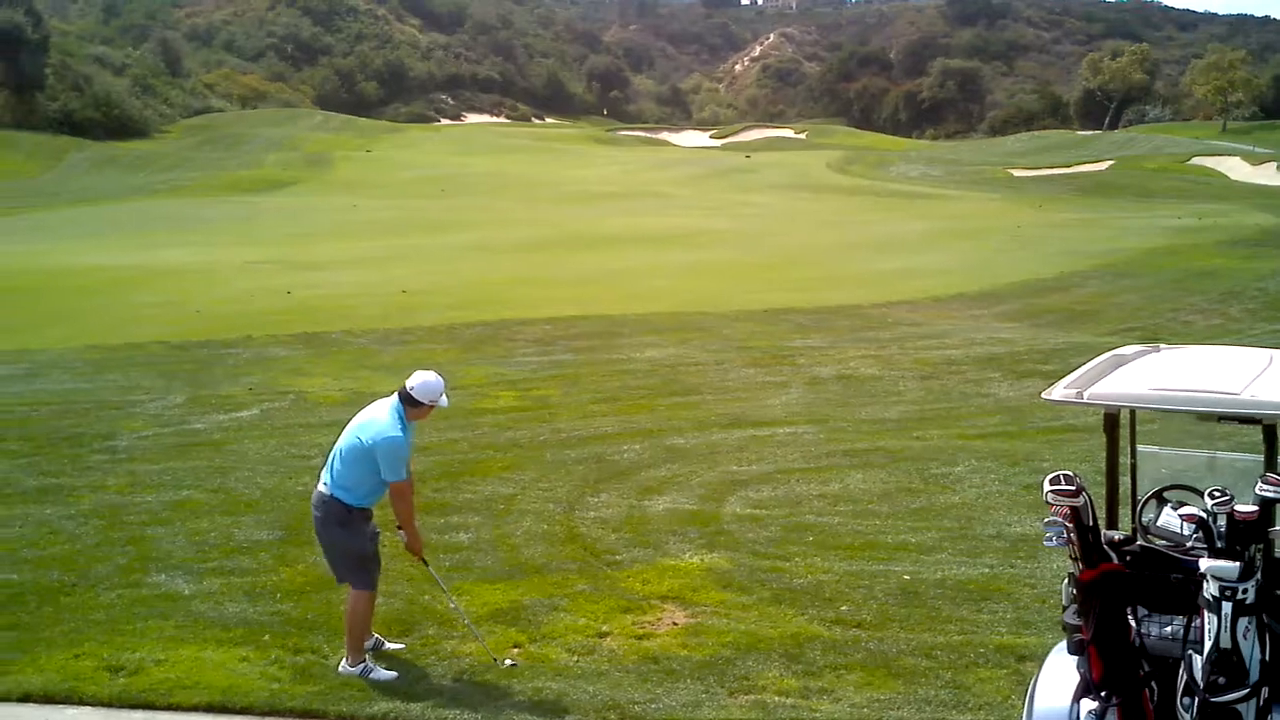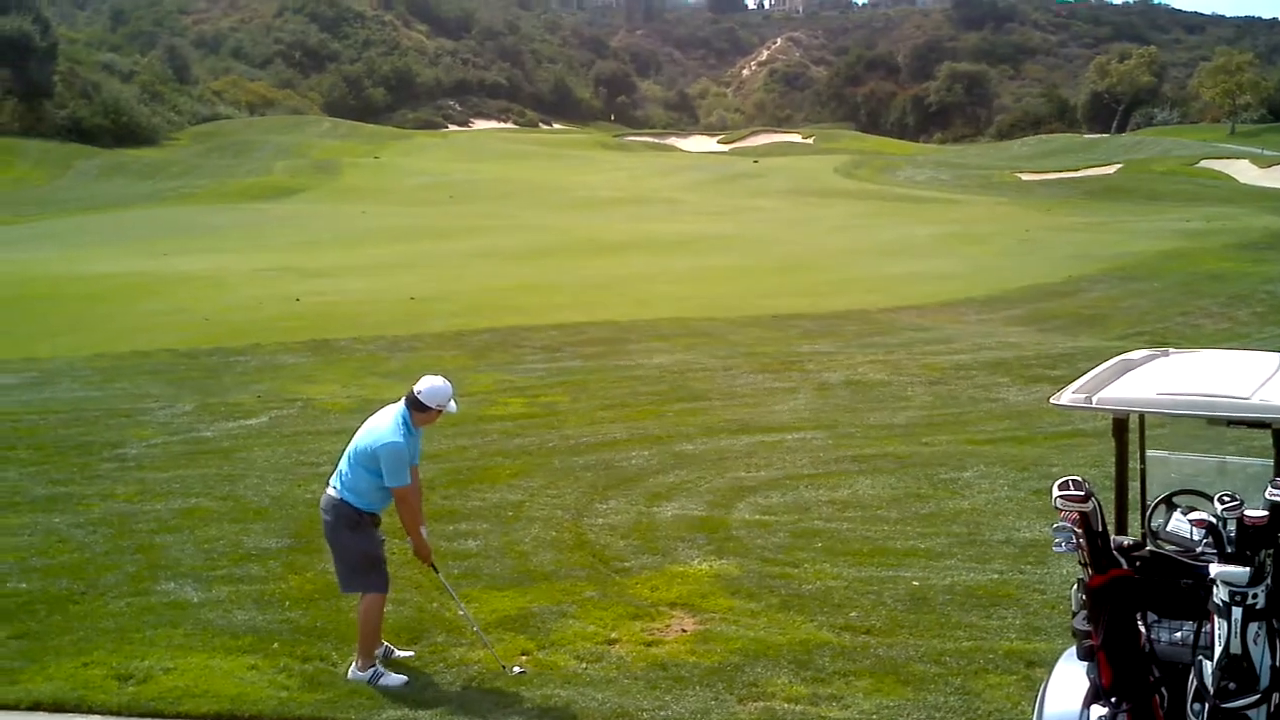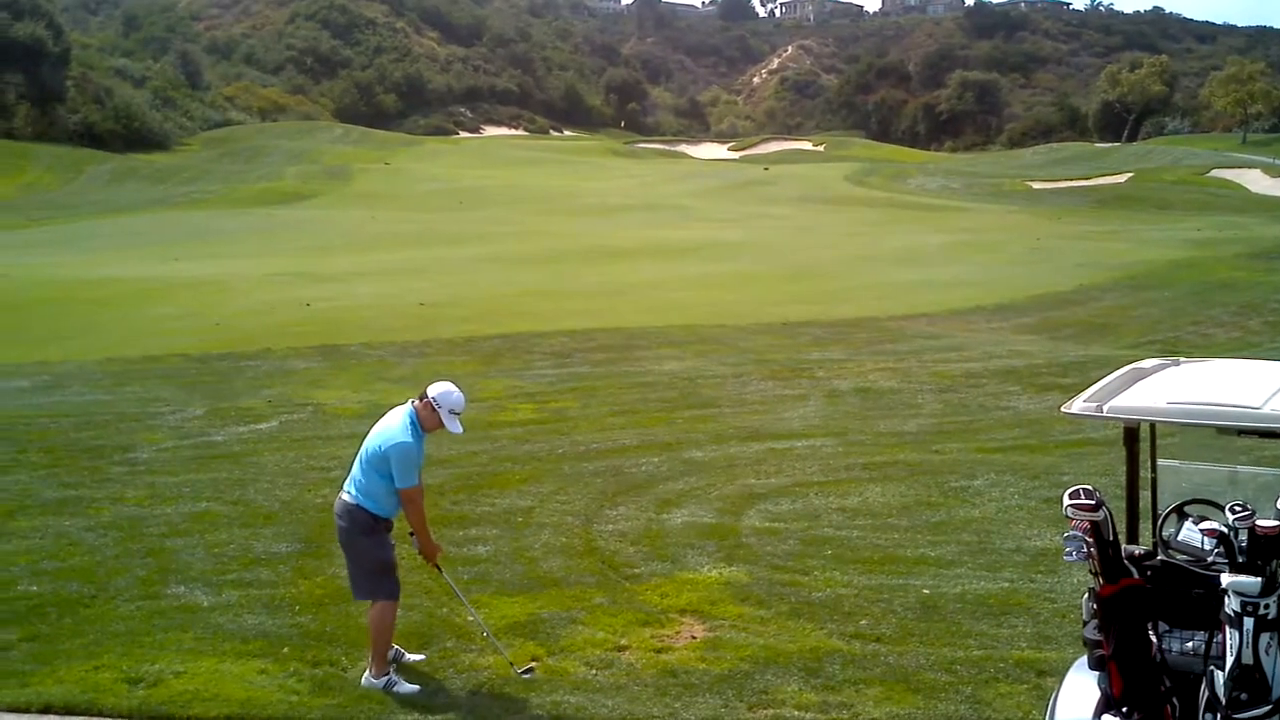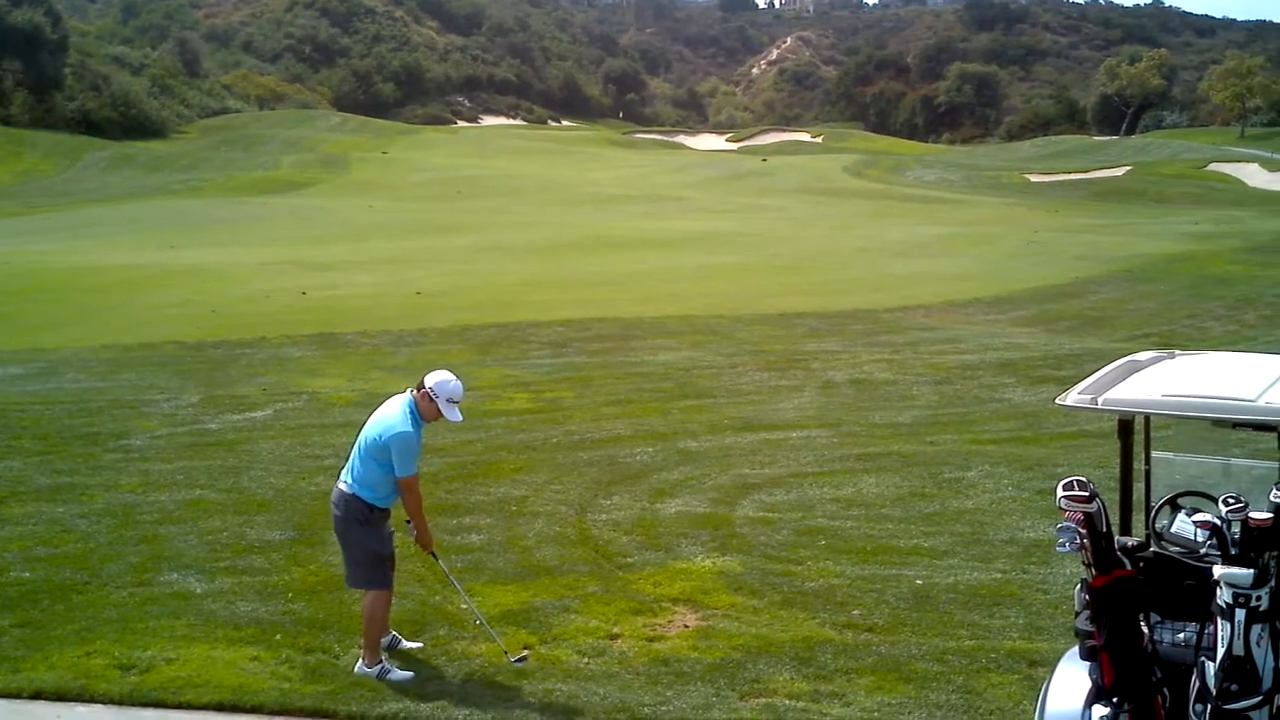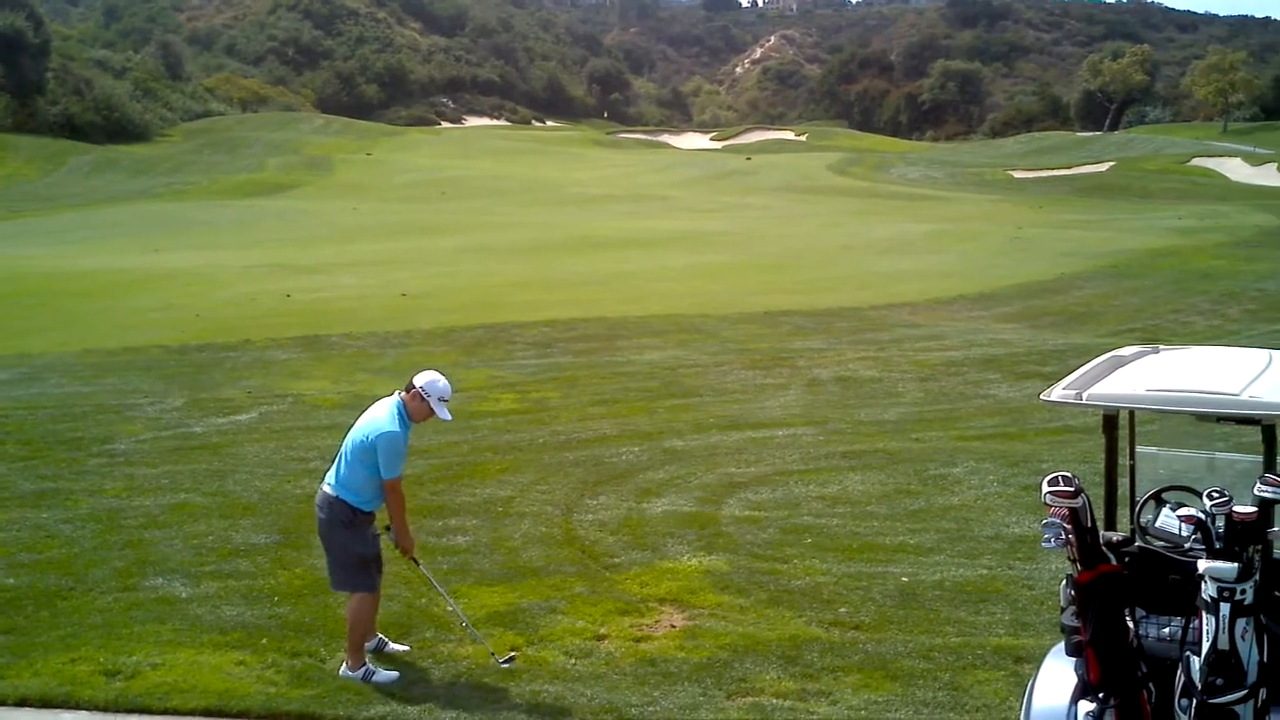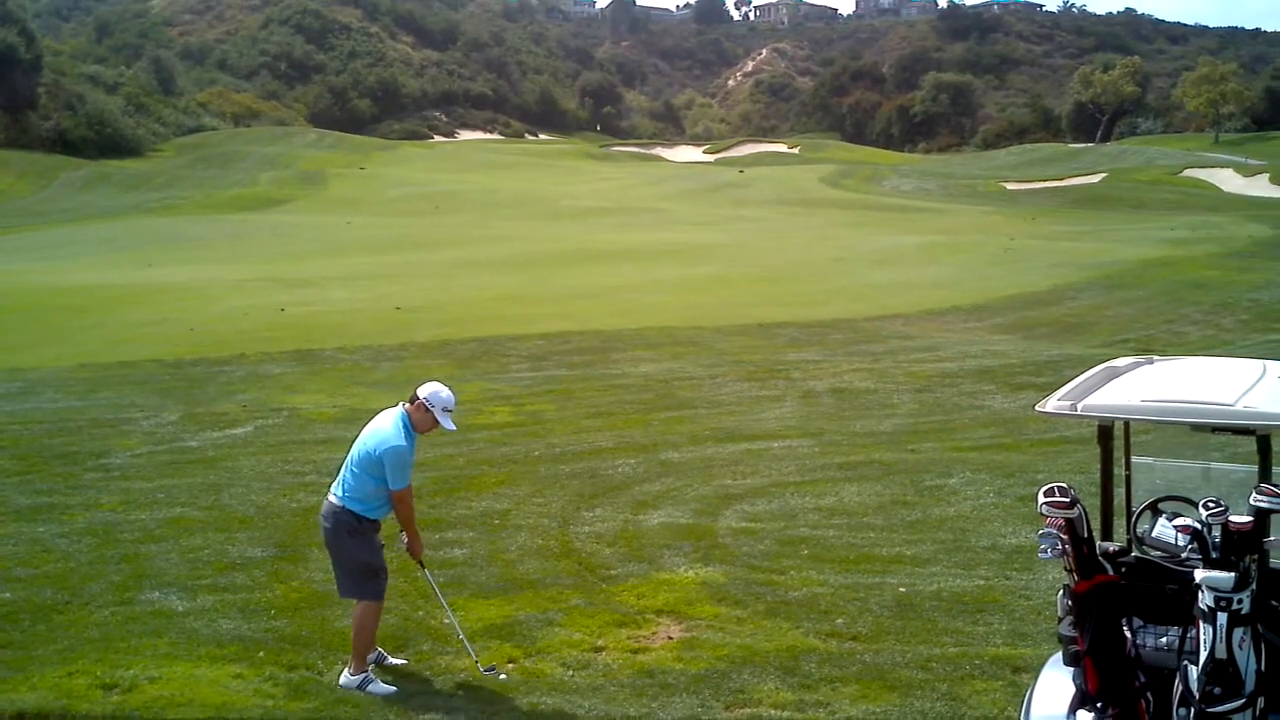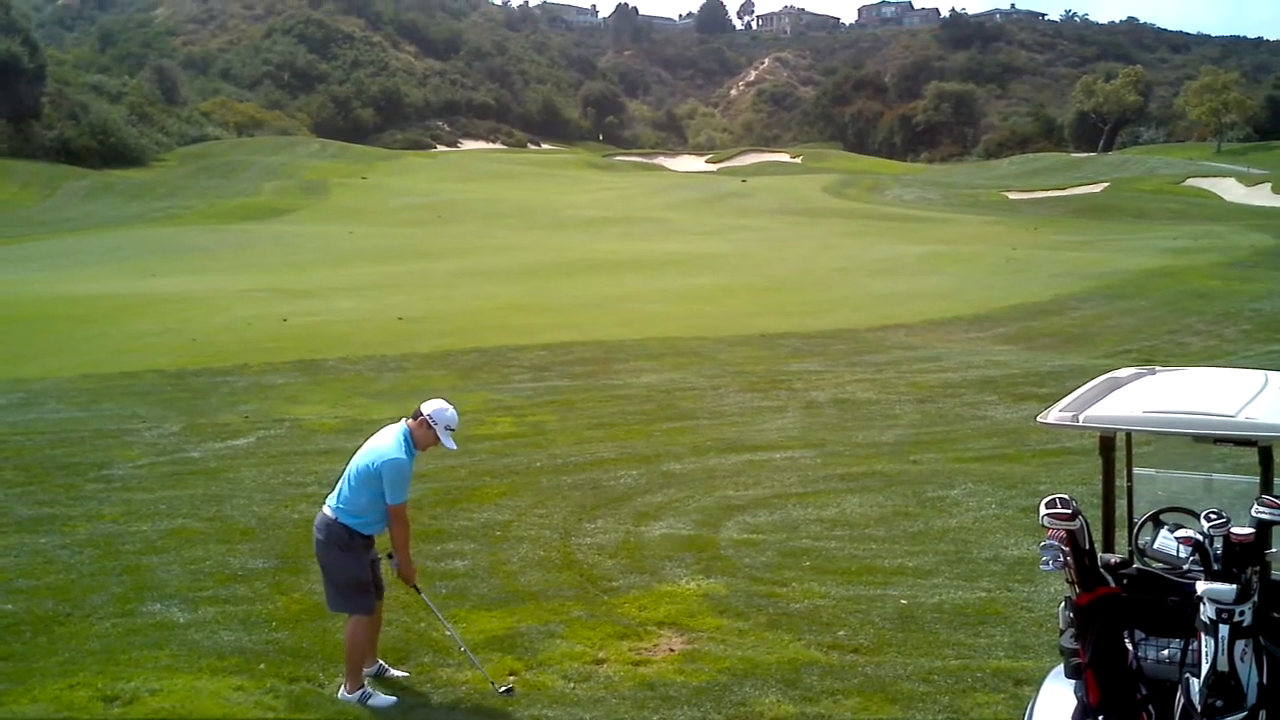
dt=0.5s
person 1, frame 1
left shoulder: (394, 410)
right shoulder: (390, 436)
left elbow: (405, 475)
right elbow: (399, 492)
left wrist: (411, 525)
right wrist: (412, 536)
left hip: (350, 502)
right hip: (337, 508)
left knee: (366, 574)
right knee: (363, 582)
left ankle: (364, 636)
right ankle: (354, 660)
person 1, frame 2
left shoulder: (403, 418)
right shoulder: (393, 441)
left elbow: (414, 480)
right elbow: (403, 498)
left wrist: (422, 529)
right wrist: (418, 542)
left hip: (358, 508)
right hip: (346, 513)
left knee: (377, 581)
right knee: (373, 588)
left ankle: (374, 645)
right ankle: (364, 665)
person 1, frame 3
left shoulder: (407, 417)
right shoulder: (403, 441)
left elbow: (416, 486)
right elbow: (410, 500)
left wrist: (422, 535)
right wrist: (426, 542)
left hip: (368, 513)
right hip: (361, 518)
left knee: (386, 587)
right knee: (385, 594)
left ankle: (384, 649)
right ankle: (378, 671)
person 1, frame 4
left shoulder: (402, 403)
right shoulder: (403, 431)
left elbow: (410, 477)
right elbow: (409, 489)
left wrist: (417, 520)
right wrist: (423, 530)
left hip: (368, 503)
right hip: (357, 508)
left knee: (383, 576)
right knee: (377, 584)
left ankle: (382, 634)
right ankle: (371, 660)
person 1, frame 5
left shoulder: (390, 406)
right shoulder: (391, 431)
left elbow: (389, 485)
right elbow: (392, 491)
left wrist: (397, 527)
right wrist: (403, 534)
left hip: (352, 506)
right hip: (342, 511)
left knee: (373, 575)
right knee: (362, 587)
left ankle: (369, 637)
right ankle: (354, 664)
person 1, frame 6
left shoulder: (393, 416)
right shoulder: (397, 444)
left elbow: (401, 489)
right elbow: (401, 500)
left wrist: (408, 531)
right wrist: (413, 538)
left hip: (357, 515)
right hip: (347, 520)
left knee: (376, 585)
right knee: (369, 594)
left ankle: (369, 650)
right ankle: (355, 671)
person 1, frame 7
left shoulder: (396, 434)
right shoulder: (397, 458)
left elbow: (393, 513)
right elbow: (398, 518)
left wrist: (399, 554)
right wrist: (405, 562)
left hip: (353, 529)
right hip: (340, 534)
left knee: (374, 599)
right knee: (361, 608)
left ankle: (370, 662)
right ankle: (353, 687)
